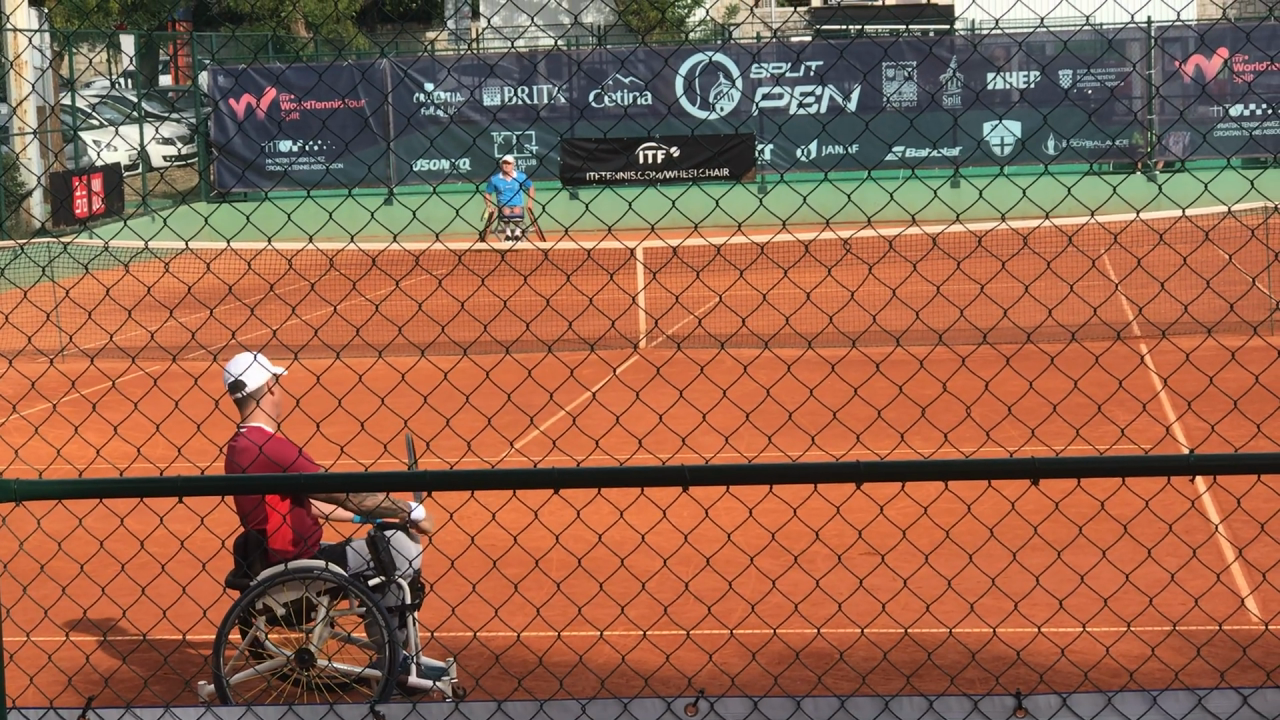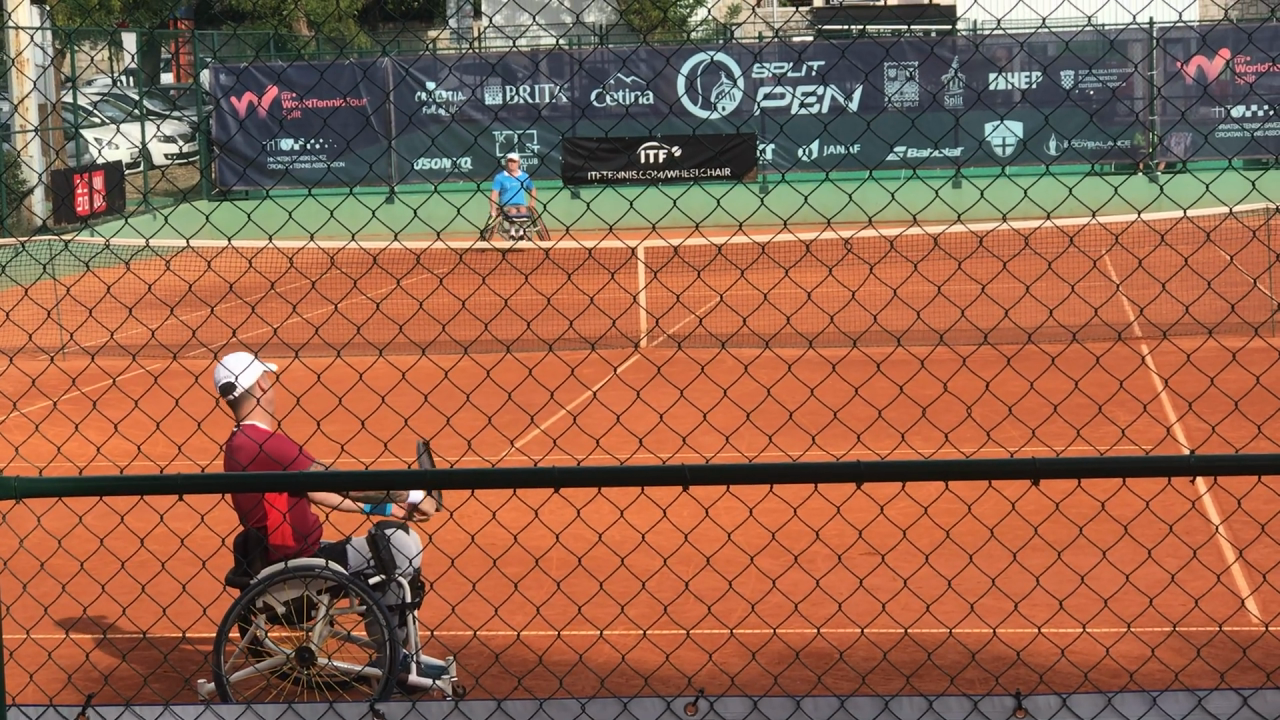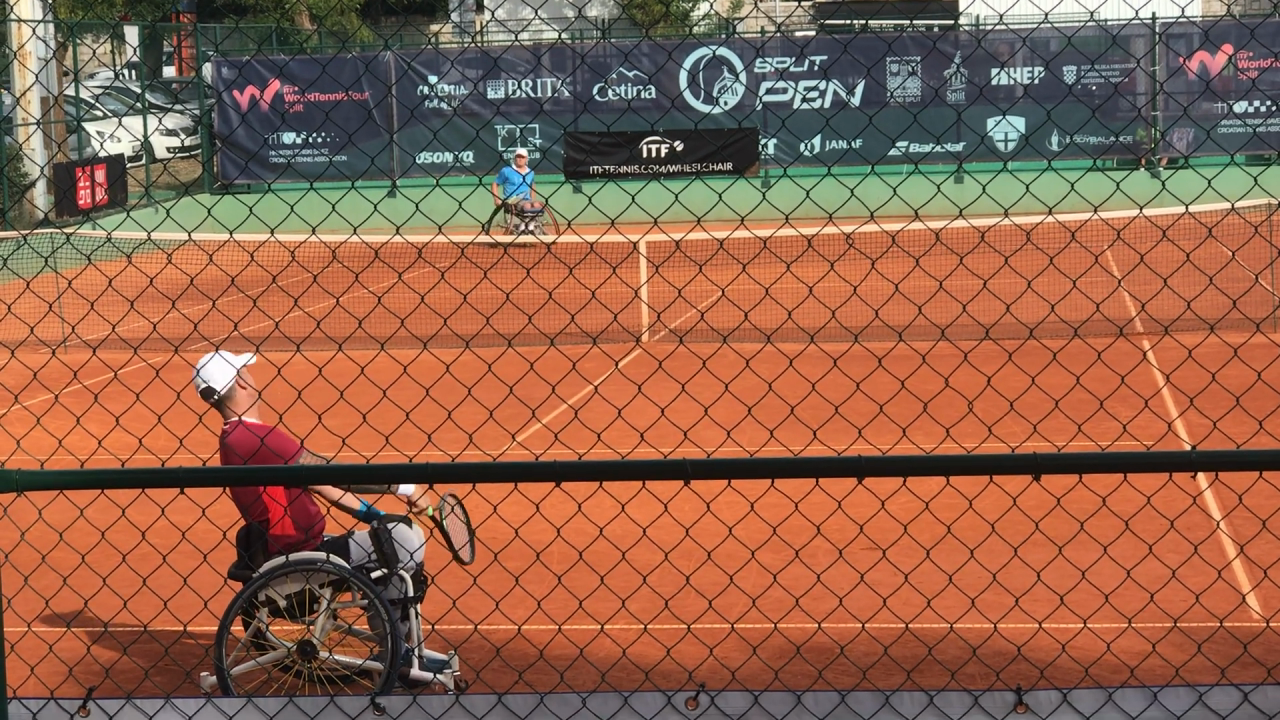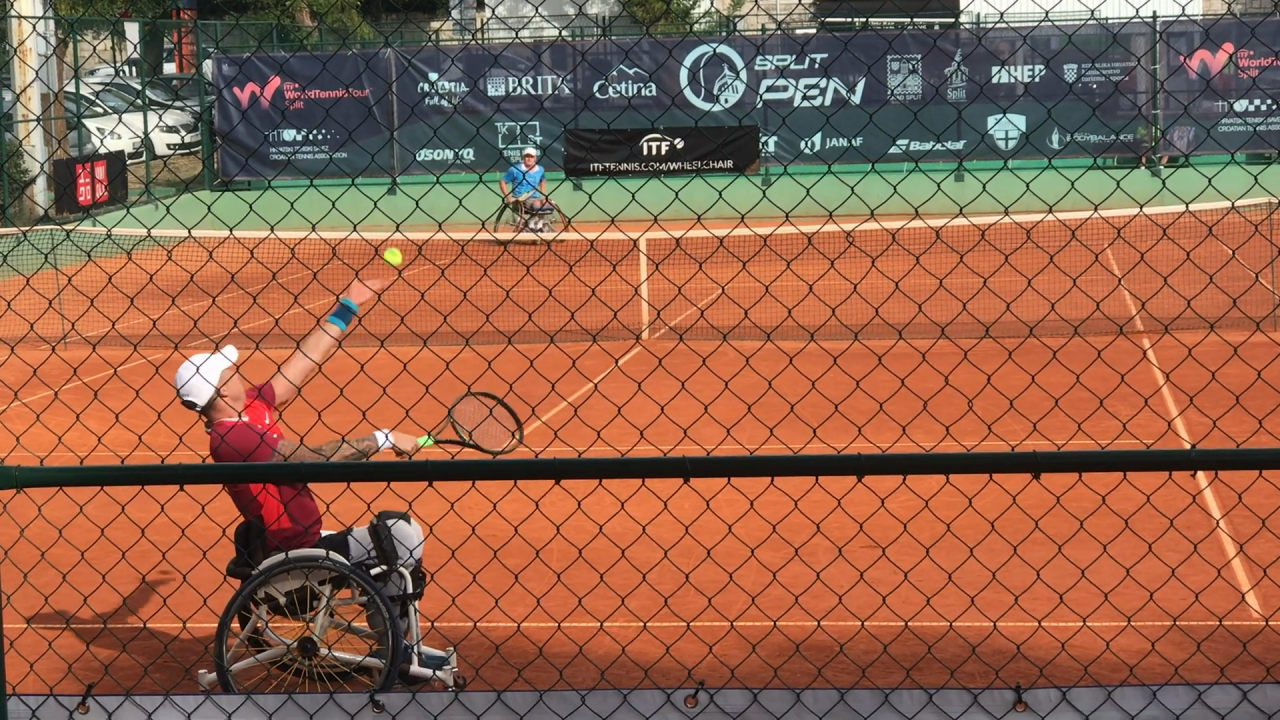
dt=0.3s
person 1, frame 1
left shoulder: (244, 445)
right shoulder: (267, 446)
left elbow: (310, 504)
right elbow: (345, 494)
left wrist: (375, 515)
right wrist: (412, 511)
left hip: (287, 561)
left knee: (391, 540)
right knee: (403, 546)
person 1, frame 2
left shoulder: (246, 441)
right shoulder: (264, 444)
left elbow: (319, 491)
left wrist: (384, 507)
right wrist: (412, 494)
left hip: (294, 559)
left knee: (394, 538)
right knee: (403, 544)
person 1, frame 3
left shoulder: (245, 434)
right shoulder: (249, 437)
left elbow: (320, 480)
left wrist: (373, 513)
right wrist: (404, 486)
left hip: (304, 548)
left knee: (399, 533)
right knee: (406, 537)
left ankle: (399, 648)
person 1, frame 4
left shoulder: (249, 408)
right shoulder: (237, 439)
left elbow: (303, 362)
right elbow: (316, 462)
left wrist: (348, 306)
right wrist: (385, 439)
left hip: (300, 543)
right hip: (299, 555)
left knee: (393, 526)
right knee: (404, 534)
